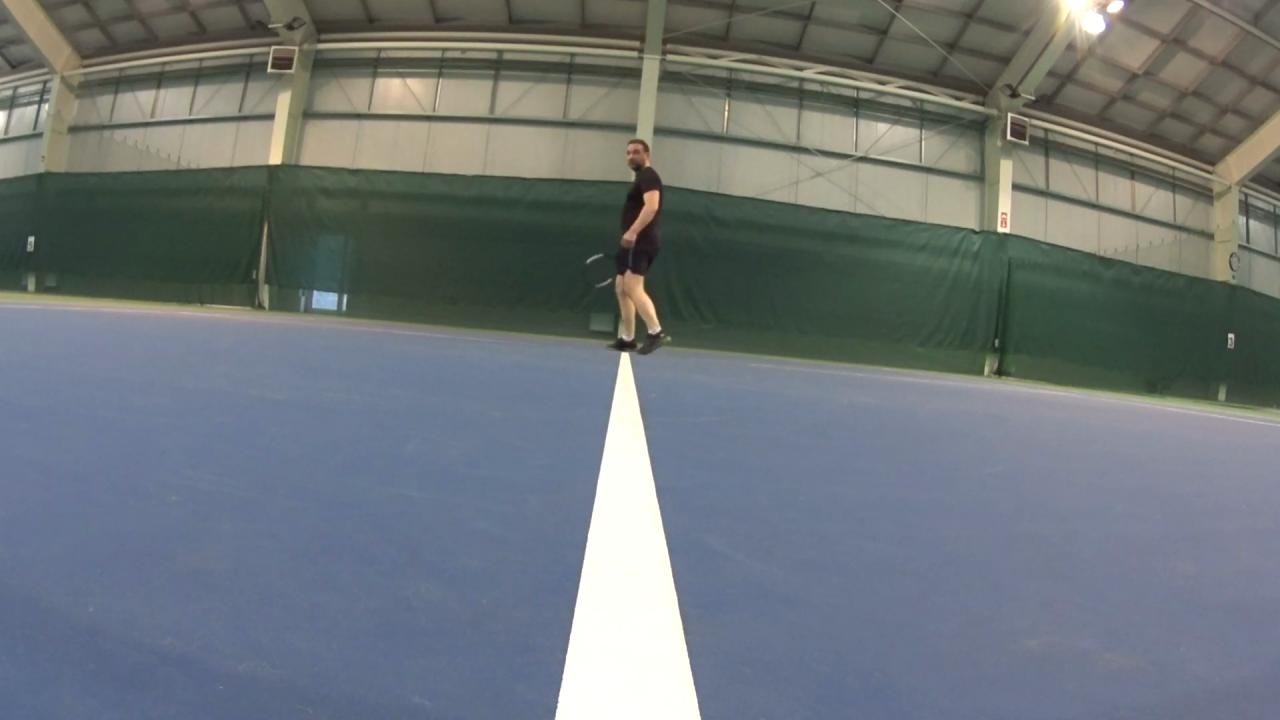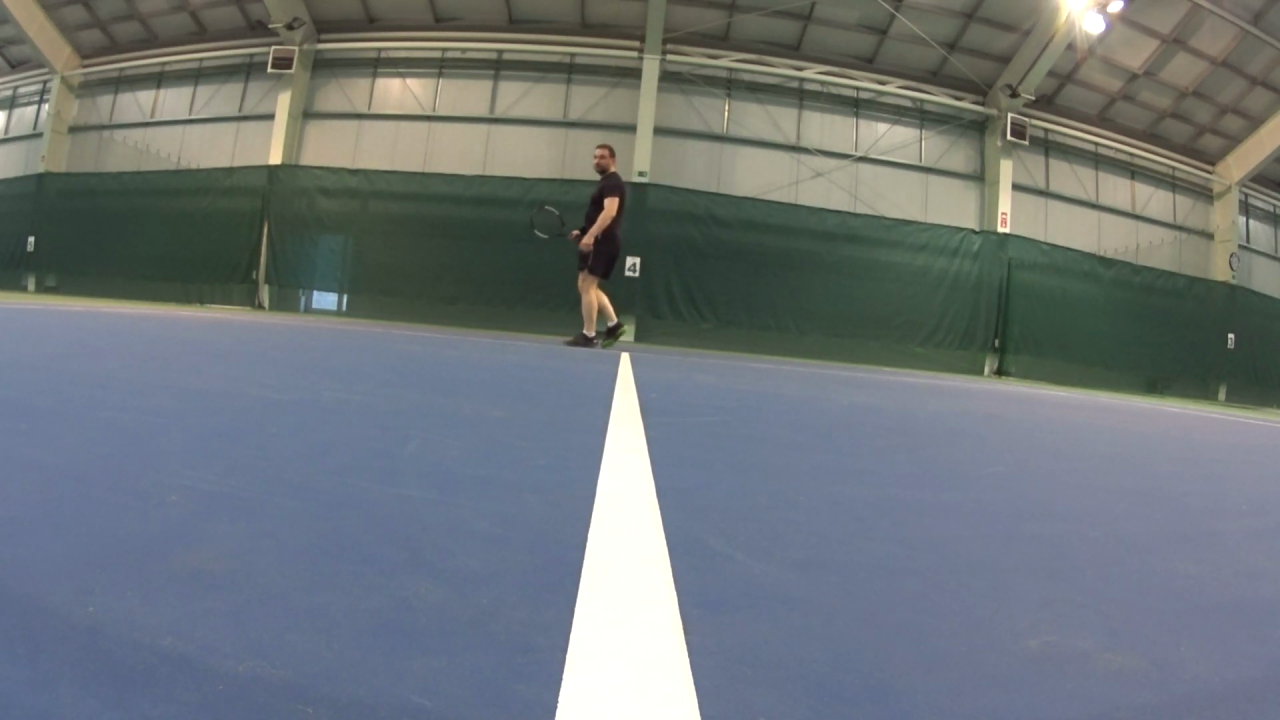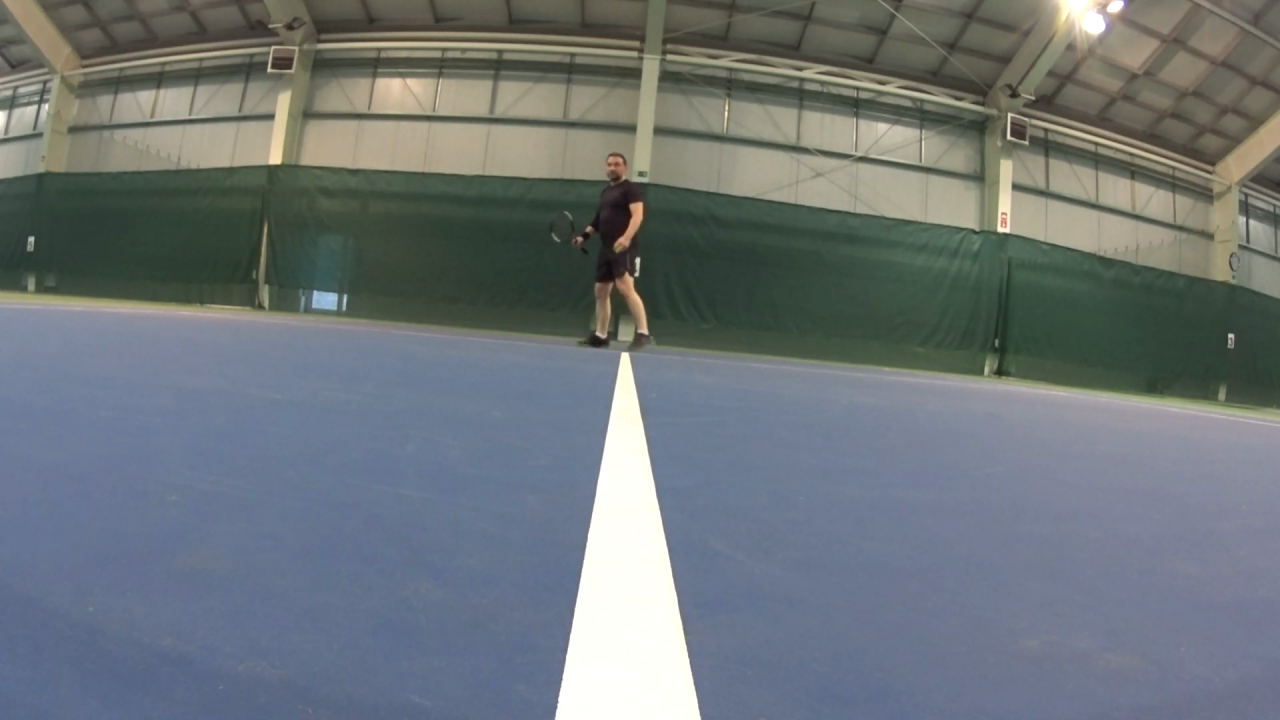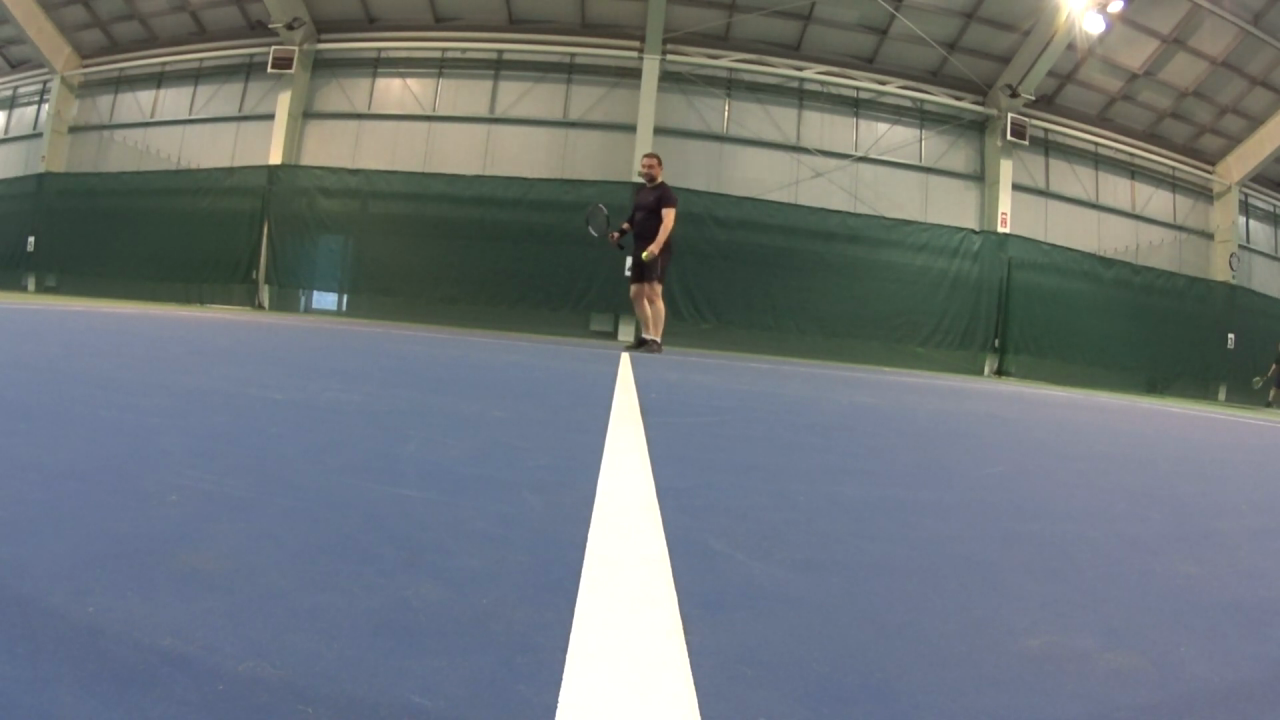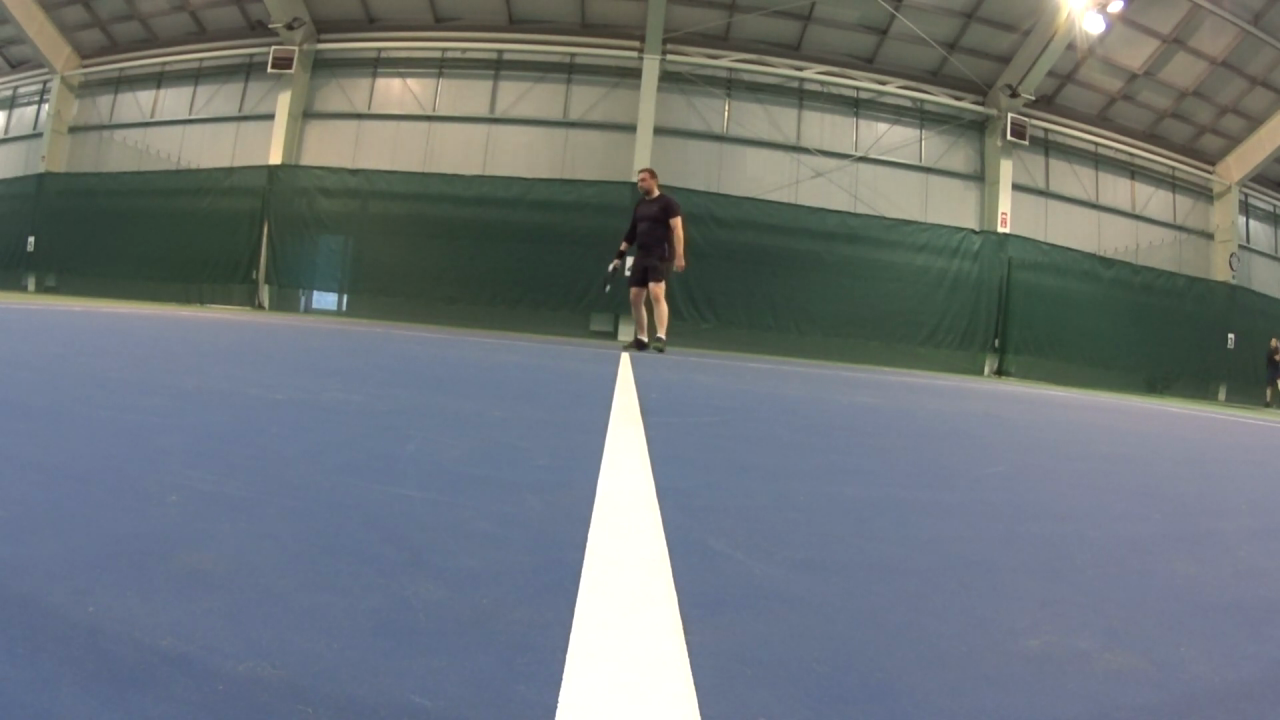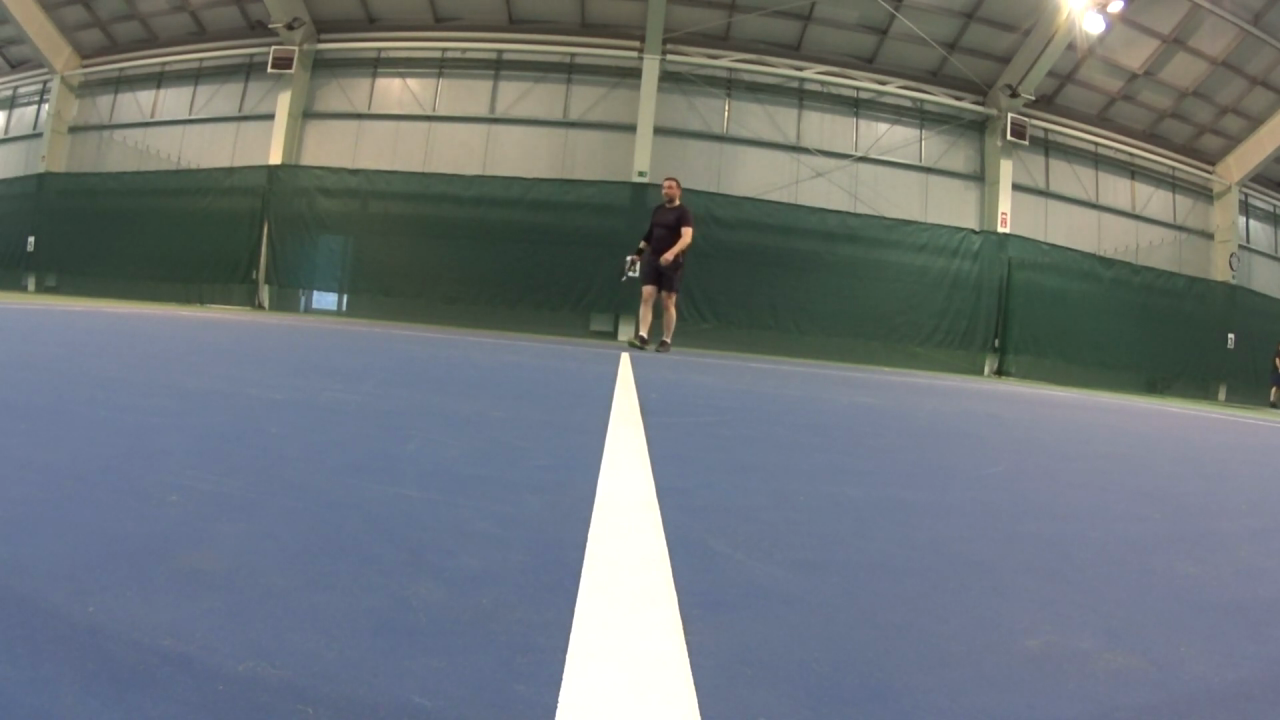
dt=0.7s
person 1, frame 1
left shoulder: (648, 176)
right shoulder: (642, 179)
left elbow: (651, 206)
left wrist: (633, 232)
left hip: (639, 242)
right hip: (641, 242)
left knee: (634, 288)
right knee: (624, 289)
left ankle: (655, 333)
right ankle: (626, 339)
person 1, frame 2
left shoulder: (612, 182)
right shoulder: (607, 182)
left elbow: (609, 212)
left wrist: (590, 235)
right wrist: (582, 231)
left hip: (601, 242)
right hip: (606, 243)
left knee: (585, 286)
right knee: (591, 288)
left ankle: (589, 336)
right ankle: (614, 324)
person 1, frame 3
left shoulder: (630, 189)
right shoulder: (605, 192)
left elbow: (637, 215)
left wrist: (627, 237)
right wrist: (584, 236)
left hip: (623, 248)
right hip: (607, 248)
left knee: (625, 288)
right knee: (600, 291)
left ankle: (643, 333)
right ankle: (600, 336)
person 1, frame 4
left shoulder: (666, 193)
right shoulder: (640, 191)
left elbow: (668, 221)
left wrist: (657, 245)
right wrist: (620, 232)
left hip: (655, 251)
right hip: (639, 250)
left knee: (653, 294)
right knee: (636, 294)
left ankle: (656, 341)
right ankle: (646, 337)
person 1, frame 5
left shoulder: (667, 203)
right shoulder: (639, 205)
left elbow: (677, 230)
right elbow: (631, 232)
left wrist: (679, 255)
right wrist: (620, 256)
left hip: (660, 256)
right hip: (641, 257)
left knee: (656, 294)
right knee: (635, 297)
left ankle: (661, 338)
right ankle: (641, 339)
person 1, frame 6
left shoulder: (683, 213)
right shoulder: (658, 210)
left elbow: (687, 238)
left wrist: (672, 253)
right wrist: (639, 252)
left hip: (672, 263)
right hip: (652, 260)
left knee: (668, 302)
right knee: (647, 297)
left ankle: (666, 341)
right ankle: (642, 337)
